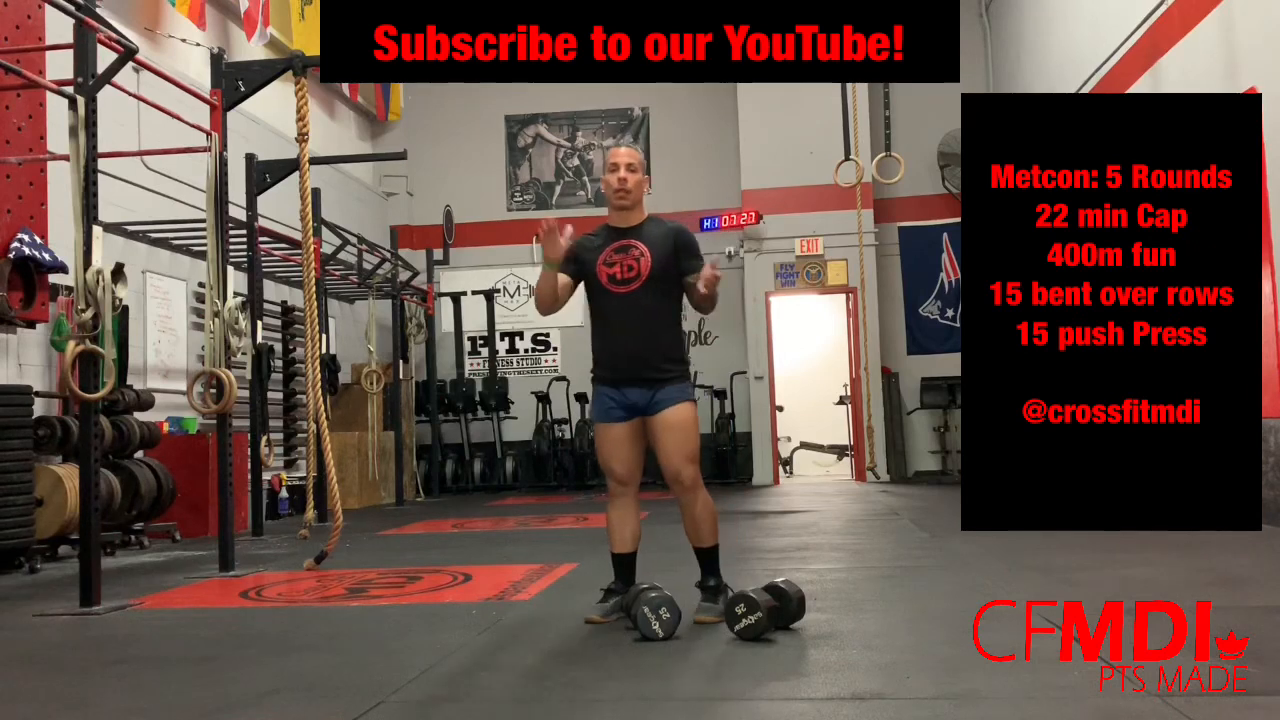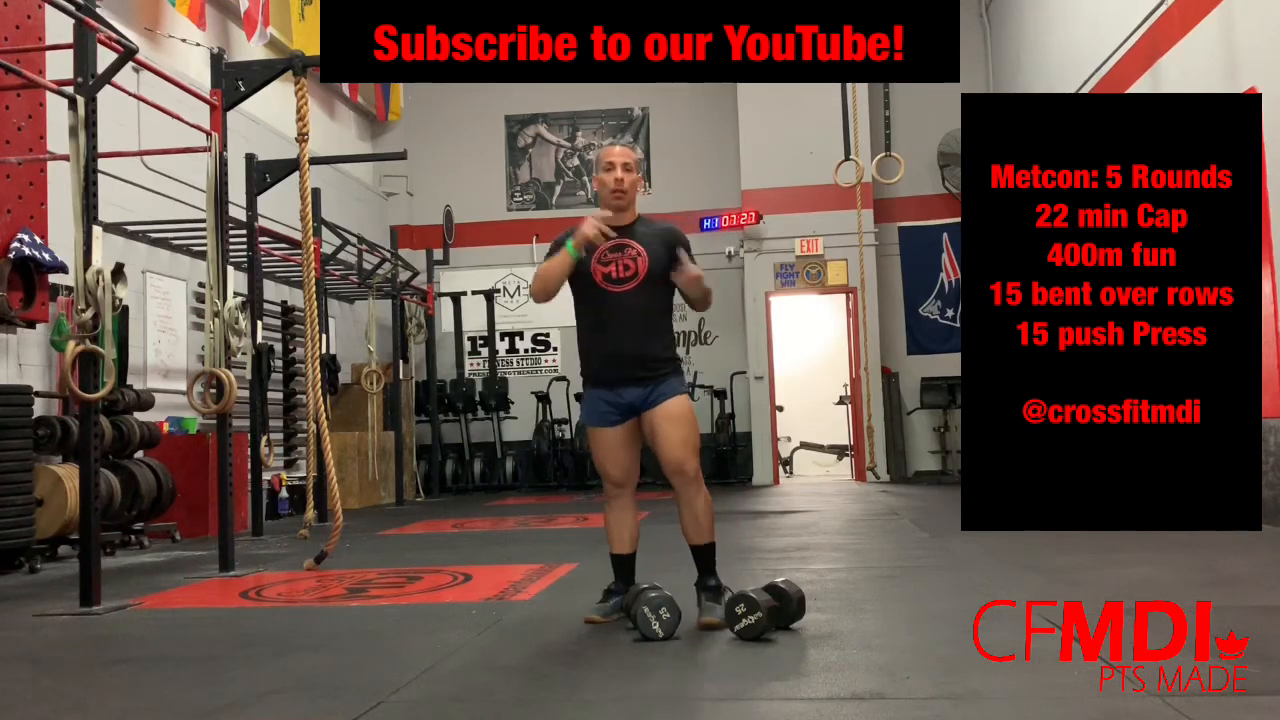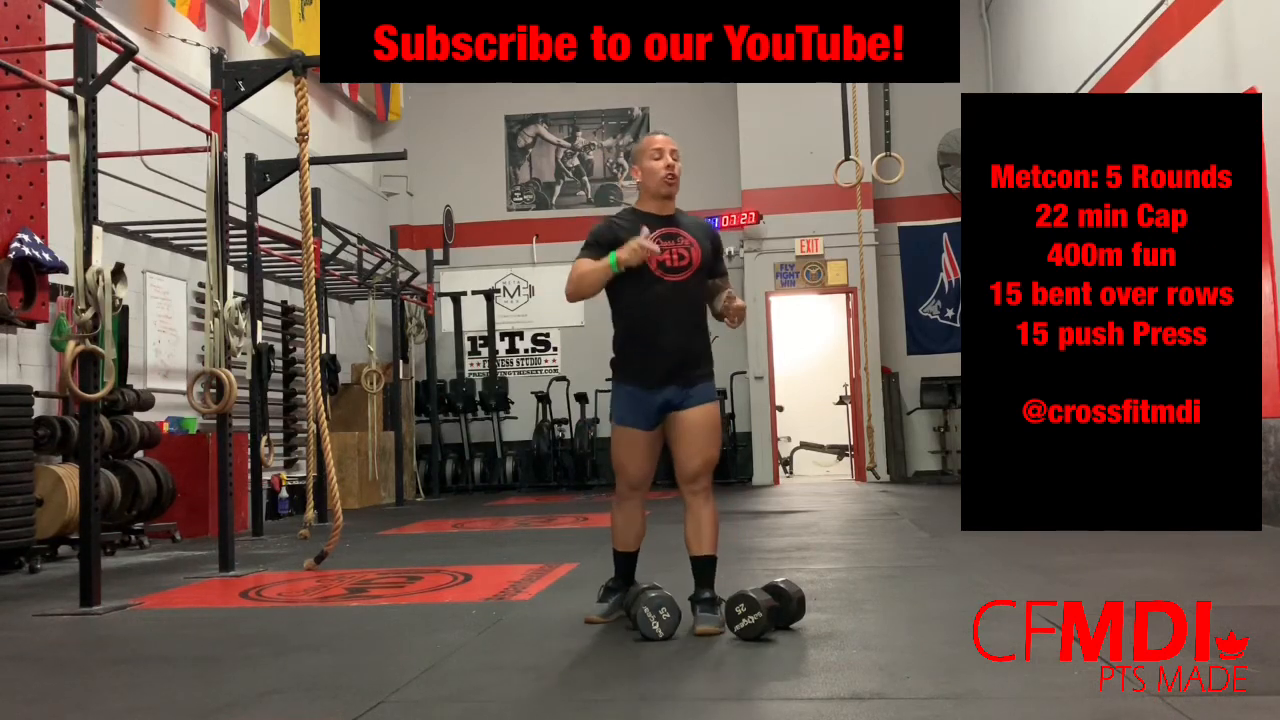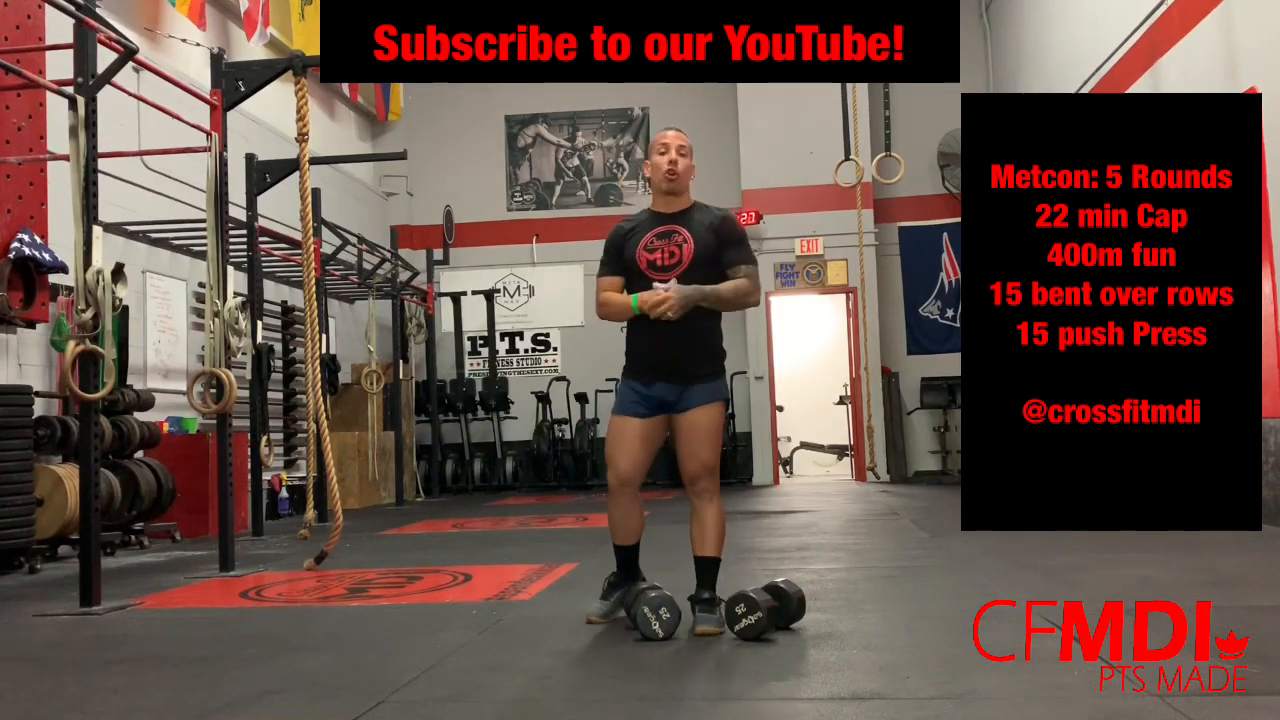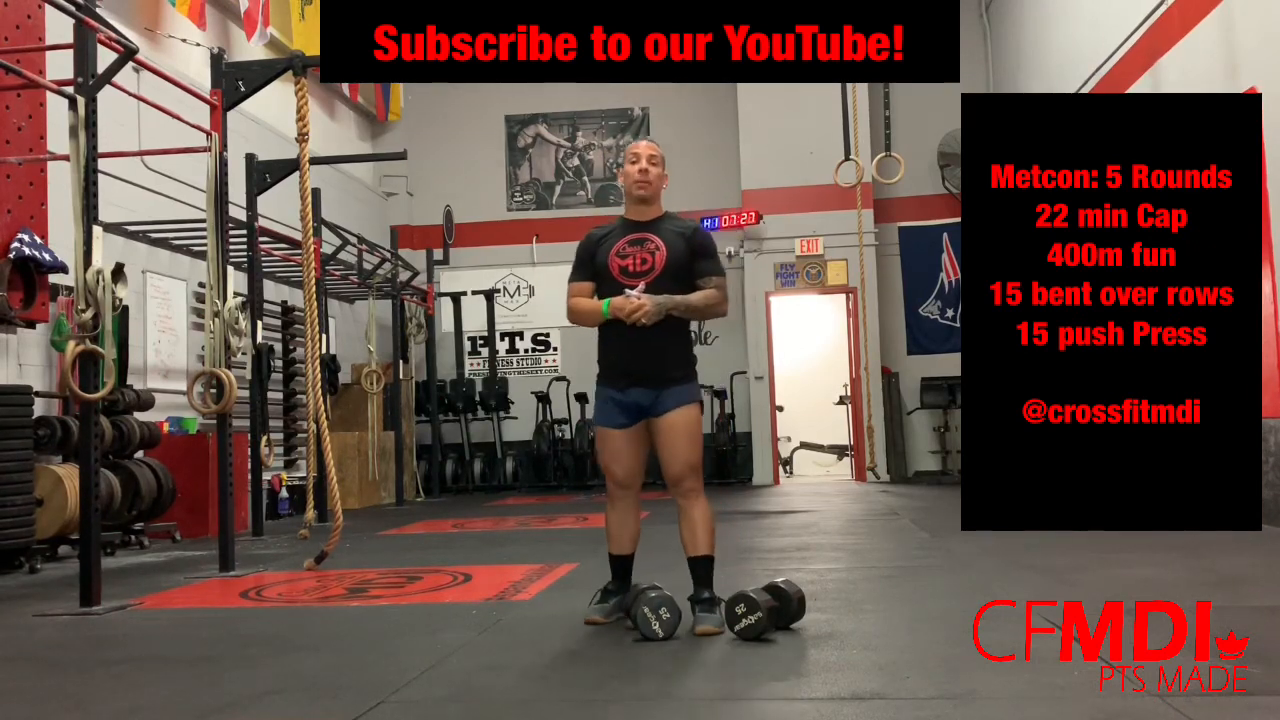
dt=0.4s
person 1, frame 1
left shoulder: (673, 236)
right shoulder: (584, 247)
left elbow: (702, 302)
right elbow: (546, 305)
left wrist: (707, 289)
right wrist: (552, 262)
left hip: (667, 382)
right hip: (611, 387)
left knee: (686, 480)
right knee: (620, 485)
left ankle: (712, 583)
right ankle: (622, 587)
person 1, frame 2
left shoulder: (666, 236)
right shoulder: (573, 242)
left elbow: (696, 300)
right elbow: (539, 291)
left wrist: (699, 287)
right wrist: (579, 243)
left hip: (661, 379)
right hip: (604, 387)
left knee: (686, 474)
right knee: (617, 487)
left ankle: (709, 583)
right ankle: (623, 587)
person 1, frame 3
left shoulder: (703, 231)
right shoulder: (613, 230)
left elbow: (717, 290)
right elbow: (574, 289)
left wrist: (730, 306)
right wrist: (619, 257)
left hip: (695, 380)
right hip: (636, 382)
left knee: (697, 484)
right knee: (630, 487)
left ankle: (705, 595)
right ankle: (622, 584)
person 1, frame 4
left shoulder: (719, 224)
right shoulder: (625, 233)
left elbow: (750, 289)
right elbow: (604, 303)
left wrist: (696, 296)
right wrist: (642, 301)
left hip: (700, 380)
right hip: (639, 380)
left knee: (702, 485)
right knee: (620, 481)
left ankle: (706, 596)
right ankle: (625, 575)
person 1, frame 5
left shoulder: (690, 235)
right shoulder: (596, 241)
left elbow: (718, 300)
right elbow: (575, 307)
left wrist: (665, 303)
right wrist: (612, 306)
left hip: (674, 383)
right hip: (615, 386)
left knee: (686, 485)
right knee: (620, 488)
left ankle: (705, 594)
right ankle: (619, 587)
